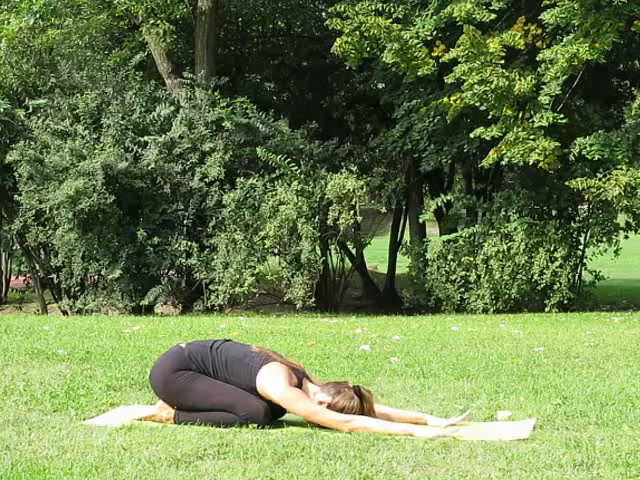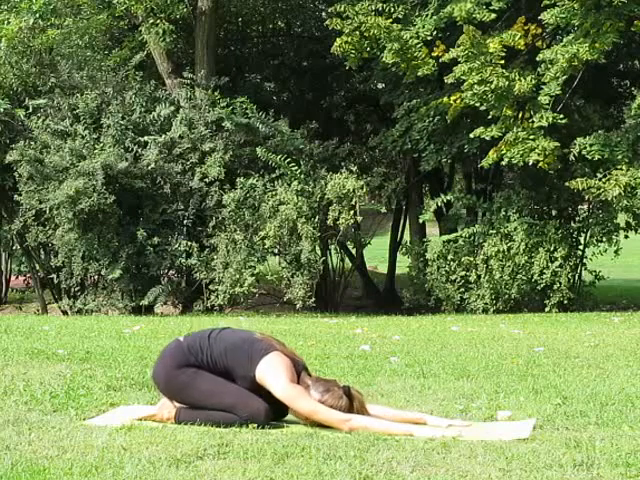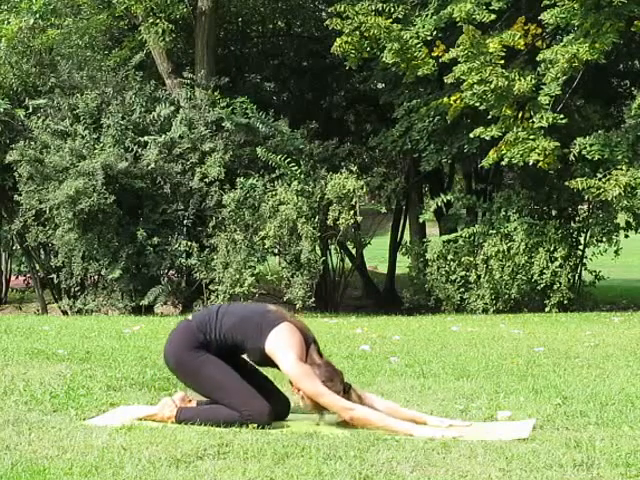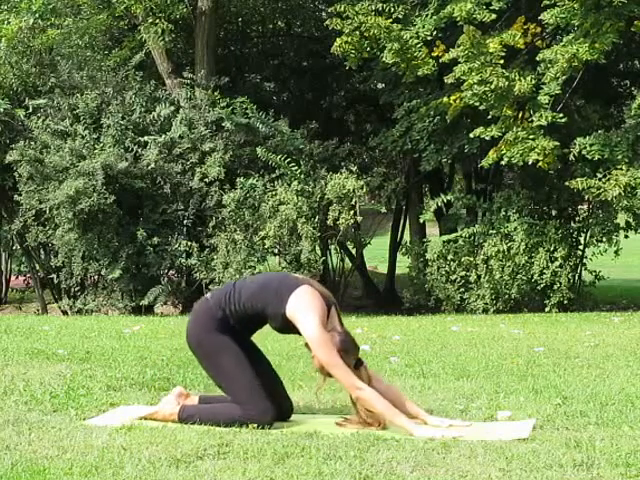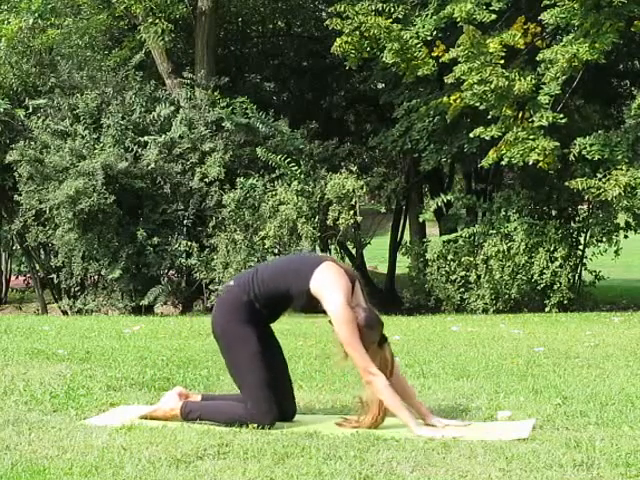
dt=0.7s
person 1, frame 1
left shoulder: (304, 383)
right shoulder: (282, 388)
left elbow: (369, 407)
right elbow: (347, 422)
left wrist: (431, 418)
right wrist: (416, 430)
left hip: (193, 360)
right hip: (172, 371)
left knee: (272, 410)
right knee: (255, 413)
left ankle: (182, 404)
right ankle: (173, 414)
person 1, frame 2
left shoulder: (301, 380)
right shoulder: (283, 383)
left elbow: (365, 407)
right elbow: (345, 421)
left wrist: (429, 419)
right wrist: (416, 431)
left hip: (198, 358)
right hip: (174, 366)
left knee: (277, 410)
right knee: (257, 413)
left ankle: (188, 401)
right ankle: (175, 414)
person 1, frame 3
left shoulder: (311, 356)
right shoulder: (293, 361)
left elbow: (366, 398)
right elbow: (347, 410)
left wrist: (428, 418)
right wrist: (415, 430)
left hip: (212, 346)
right hip: (187, 346)
left knee: (278, 408)
right knee: (257, 413)
left ankle: (190, 402)
right ankle: (175, 413)
person 1, frame 4
left shoulder: (328, 319)
right shoulder: (314, 325)
left elbow: (370, 378)
right elbow: (358, 387)
left wrist: (427, 417)
right wrist: (414, 428)
left hip: (230, 327)
right hip: (209, 325)
left knee: (282, 409)
right knee: (261, 414)
left ankle: (189, 399)
right ankle: (177, 411)
person 1, frame 5
left shoulder: (354, 297)
right shoulder: (339, 302)
left elbow: (386, 365)
right elbow: (370, 372)
left wrist: (427, 415)
right wrist: (416, 426)
left hip: (254, 314)
right hip: (236, 312)
left knee: (284, 410)
right knee: (263, 415)
left ankle: (191, 397)
right ankle: (179, 408)
